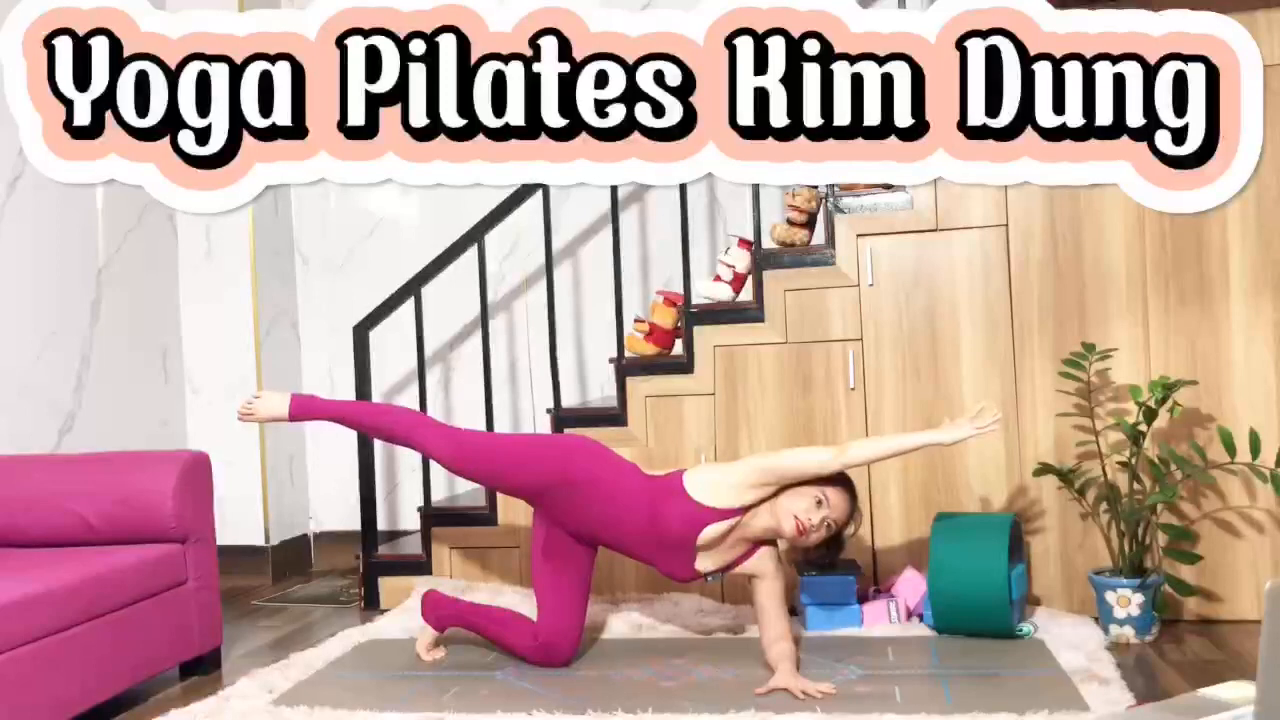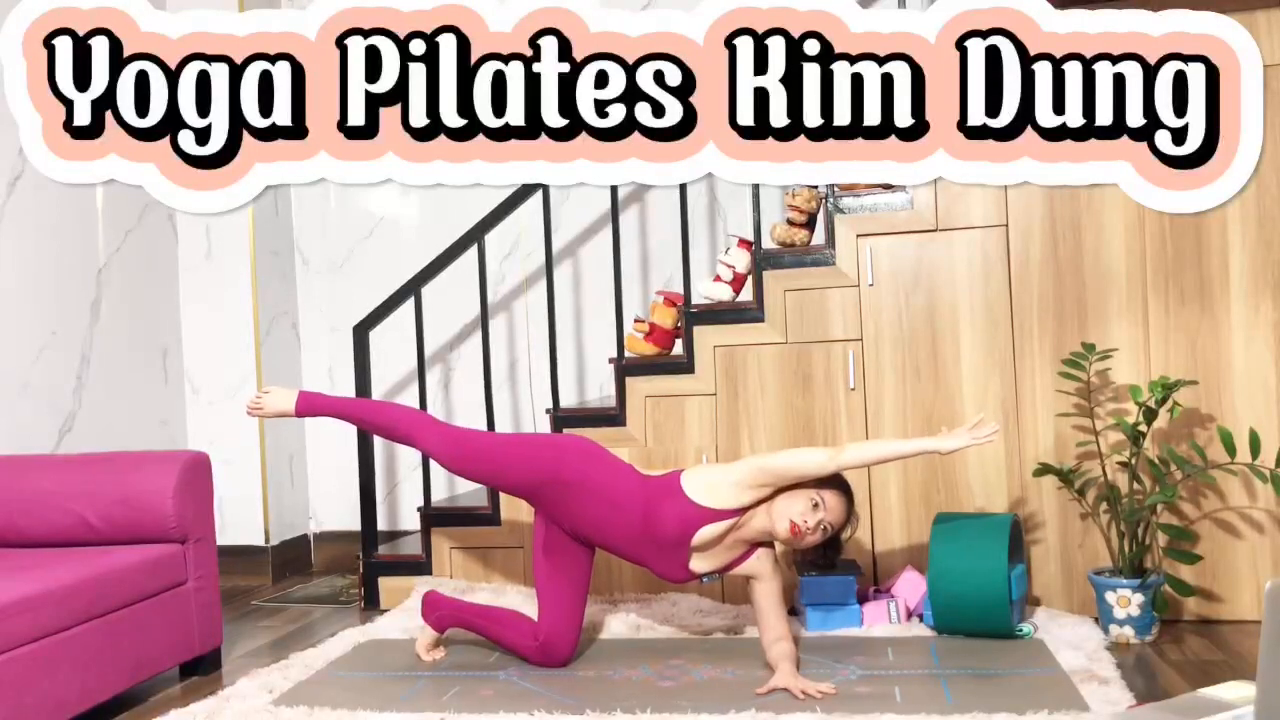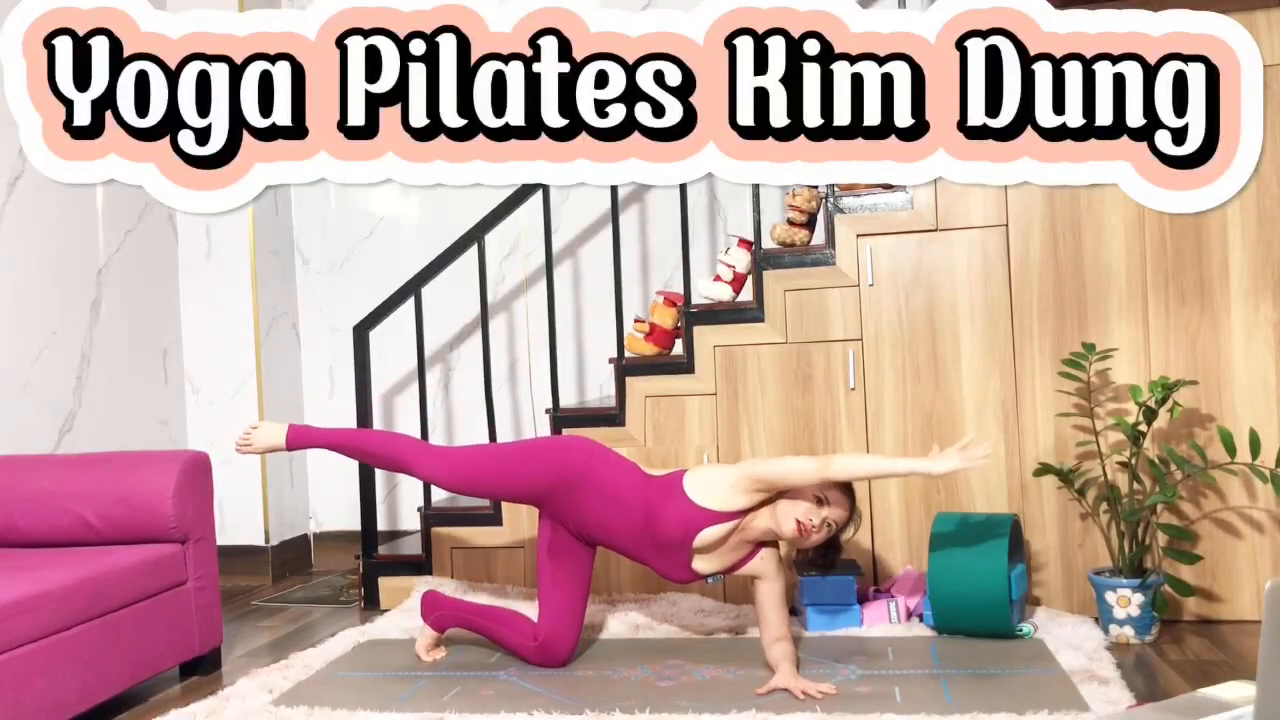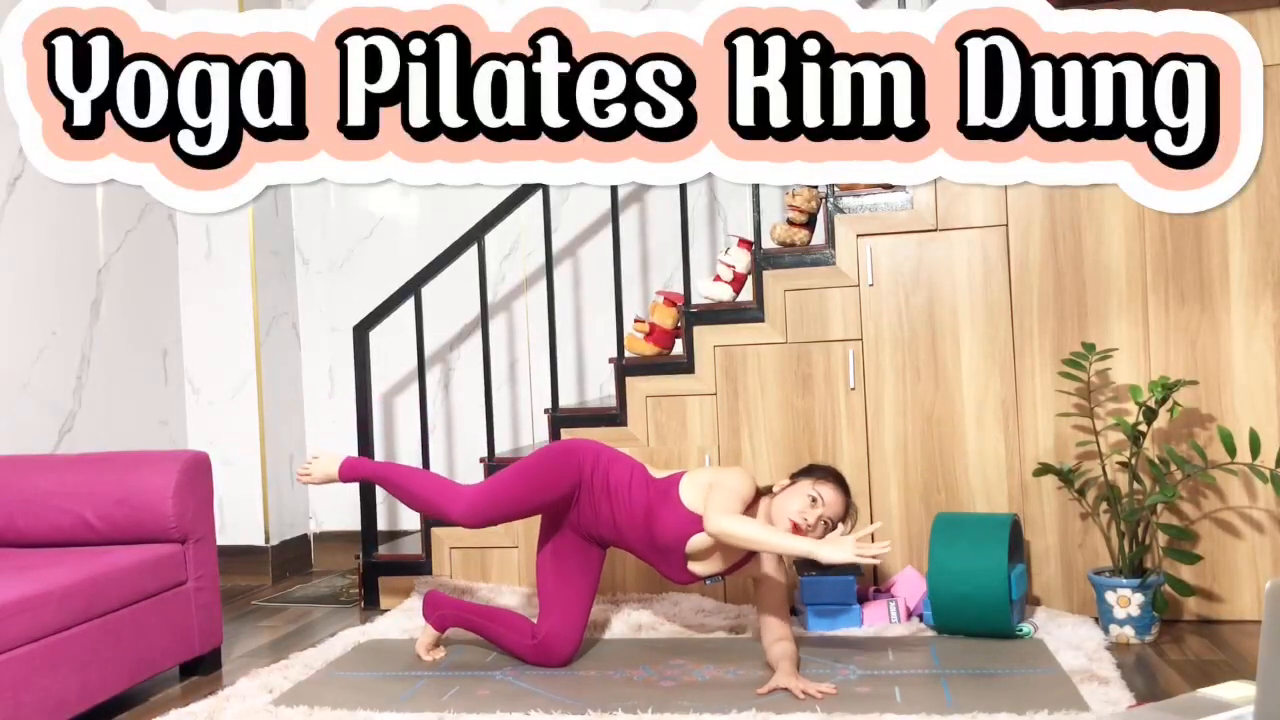
dt=1s
person 1, frame 1
left shoulder: (762, 562)
right shoulder: (750, 480)
left elbow: (776, 633)
right elbow: (841, 454)
left wrist: (787, 671)
right wrist: (935, 435)
left hip: (575, 529)
right hip: (568, 477)
left knee: (553, 648)
right knee: (442, 443)
left ankle: (443, 609)
right ankle: (304, 406)
person 1, frame 2
left shoulder: (759, 565)
right shoulder: (746, 482)
left elbow: (776, 633)
right elbow: (835, 456)
left wrist: (786, 671)
right wrist: (933, 443)
left hip: (574, 531)
right hip: (566, 474)
left knee: (552, 648)
right knee: (441, 442)
left ankle: (443, 610)
right ankle: (309, 403)
person 1, frame 3
left shoulder: (762, 562)
right shoulder: (745, 484)
left elbow: (776, 632)
right elbow: (827, 465)
left wrist: (786, 672)
right wrist: (924, 463)
left hip: (577, 528)
right hip: (571, 473)
left knee: (552, 648)
right knee: (437, 466)
left ankle: (443, 610)
right ankle: (298, 434)
person 1, frame 4
left shoulder: (765, 561)
right shoulder: (738, 482)
left elbow: (776, 631)
right elbow: (718, 522)
left wrist: (786, 670)
right wrist: (819, 550)
left hip: (587, 533)
right hip: (581, 476)
left knee: (552, 649)
right knee: (465, 507)
left ankle: (442, 611)
right ankle: (352, 468)
